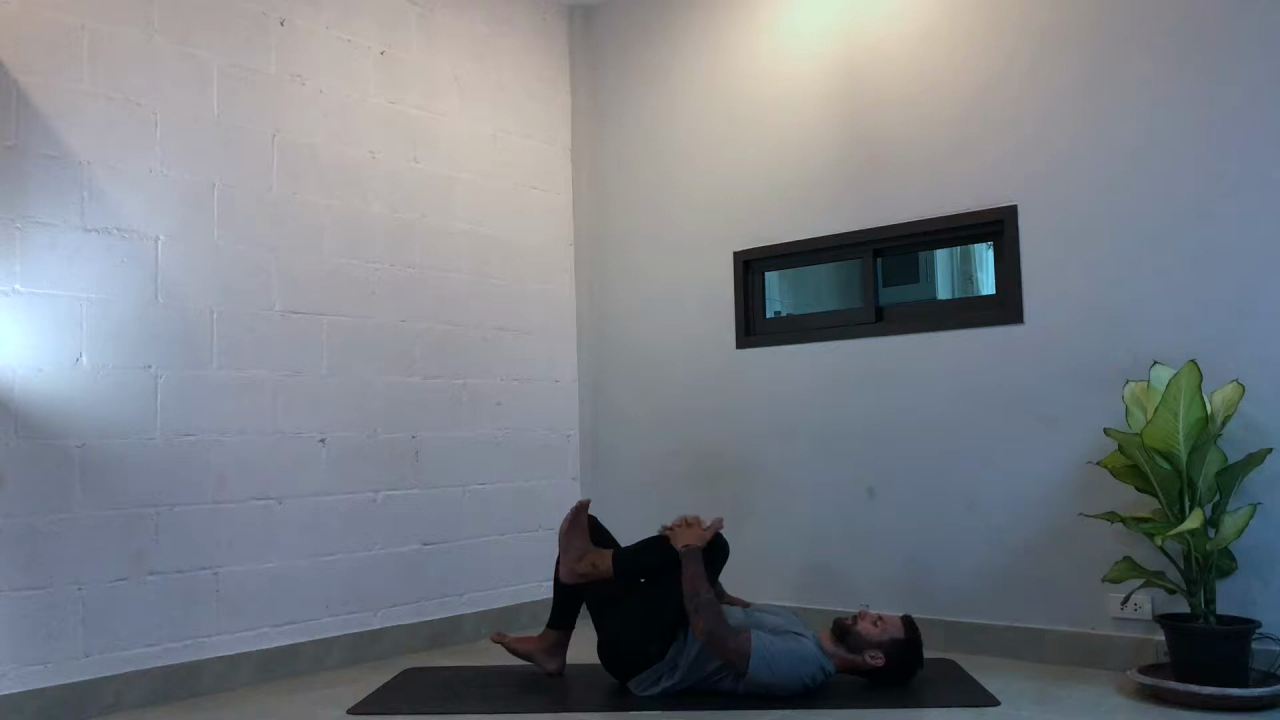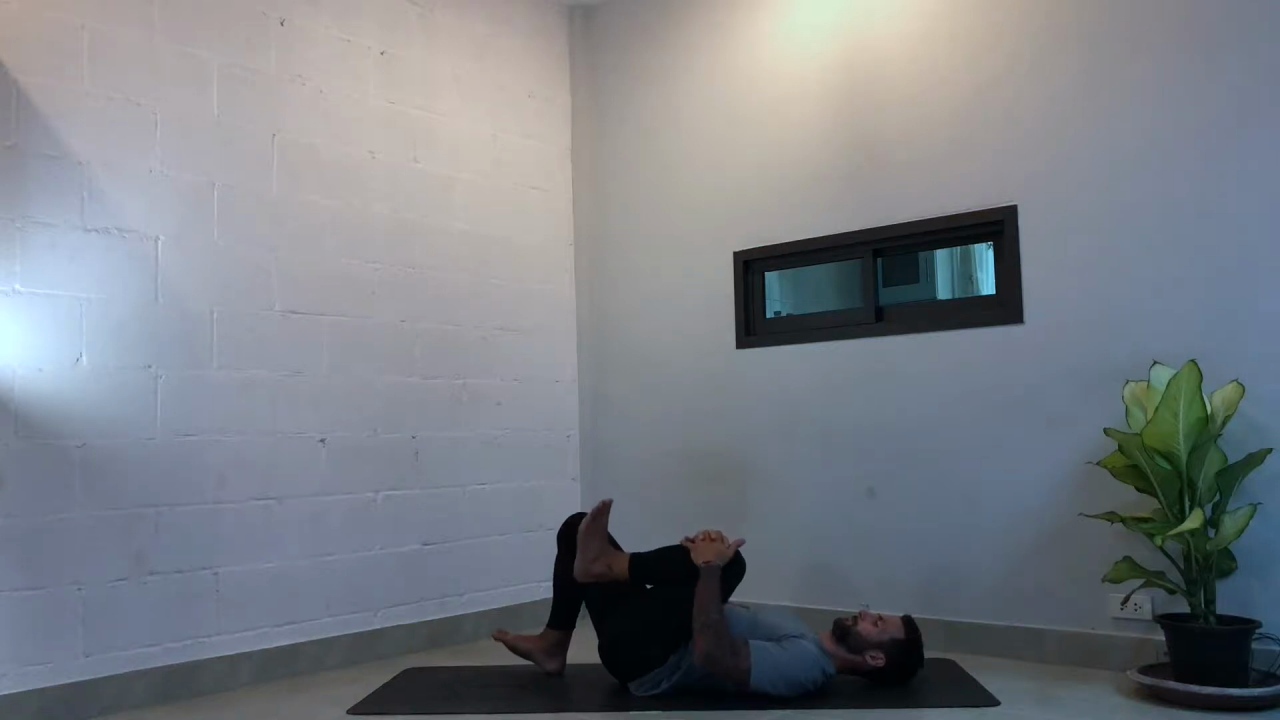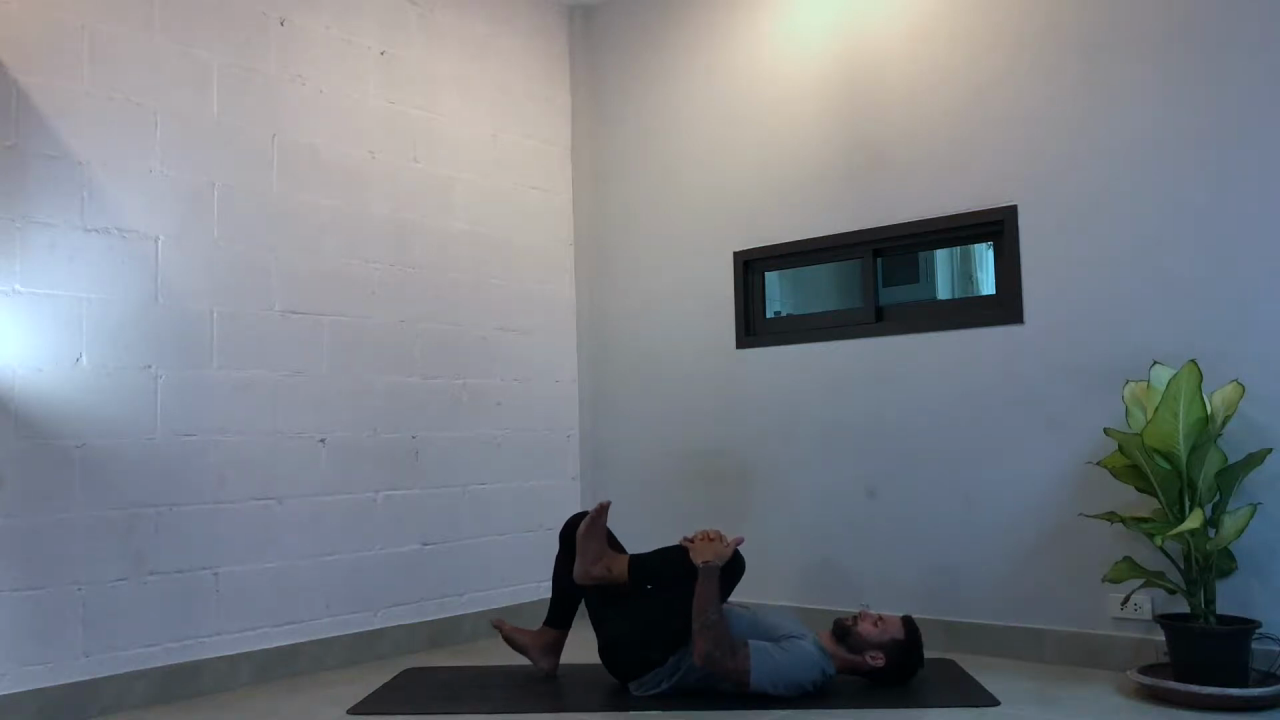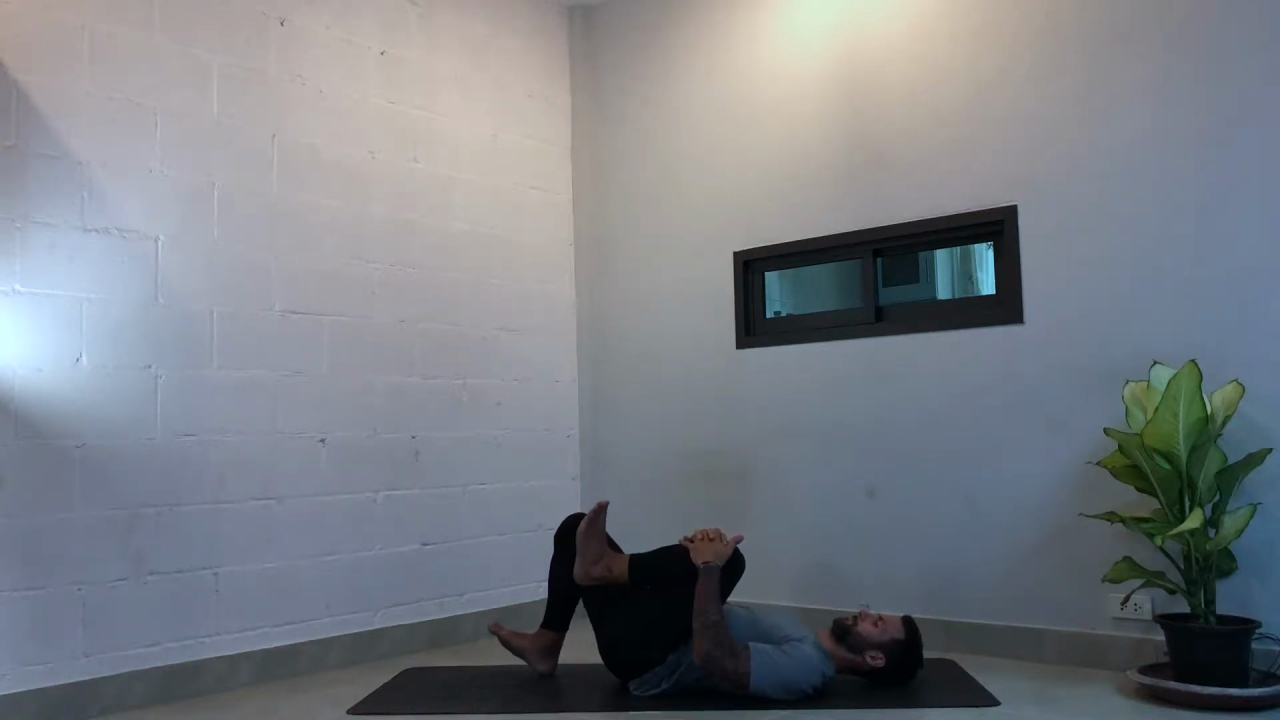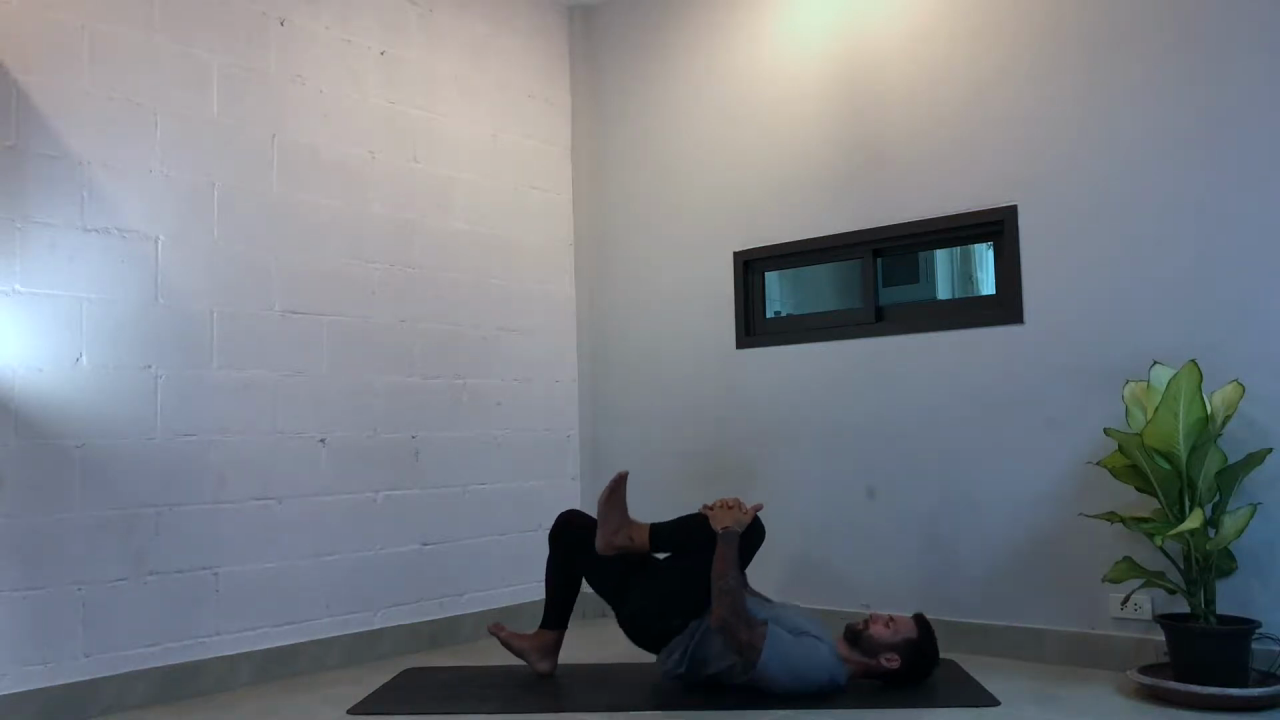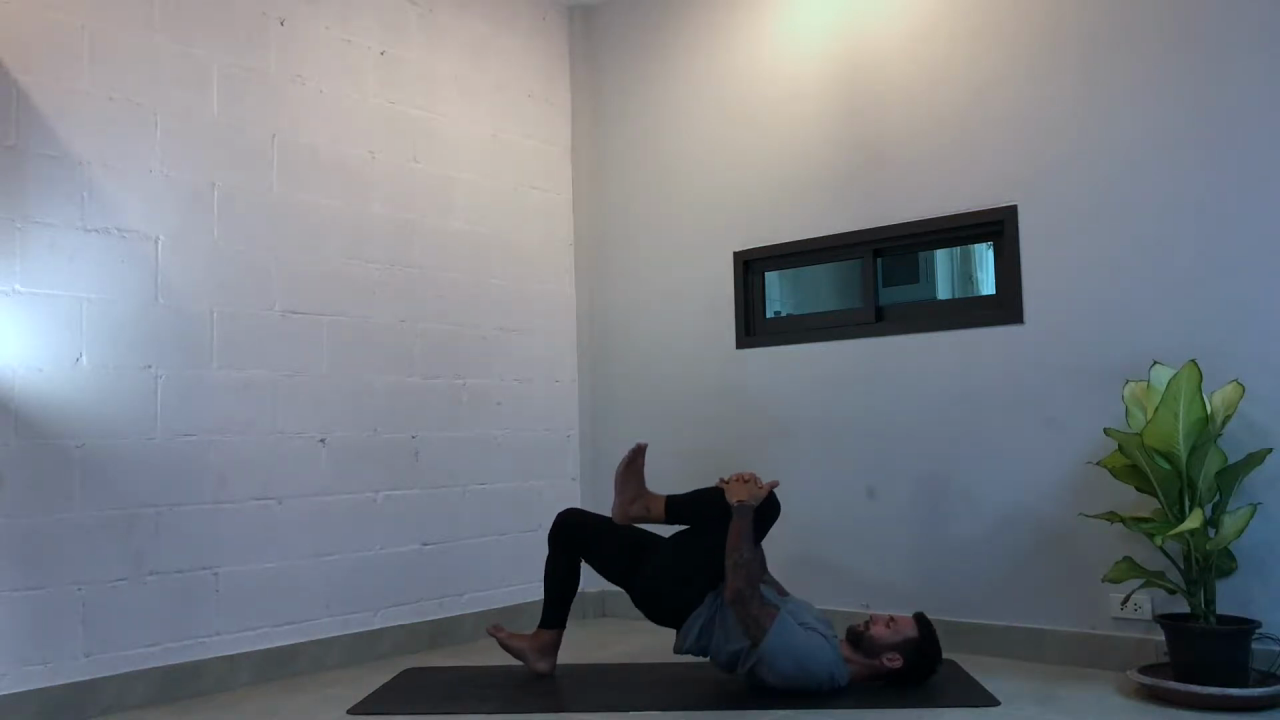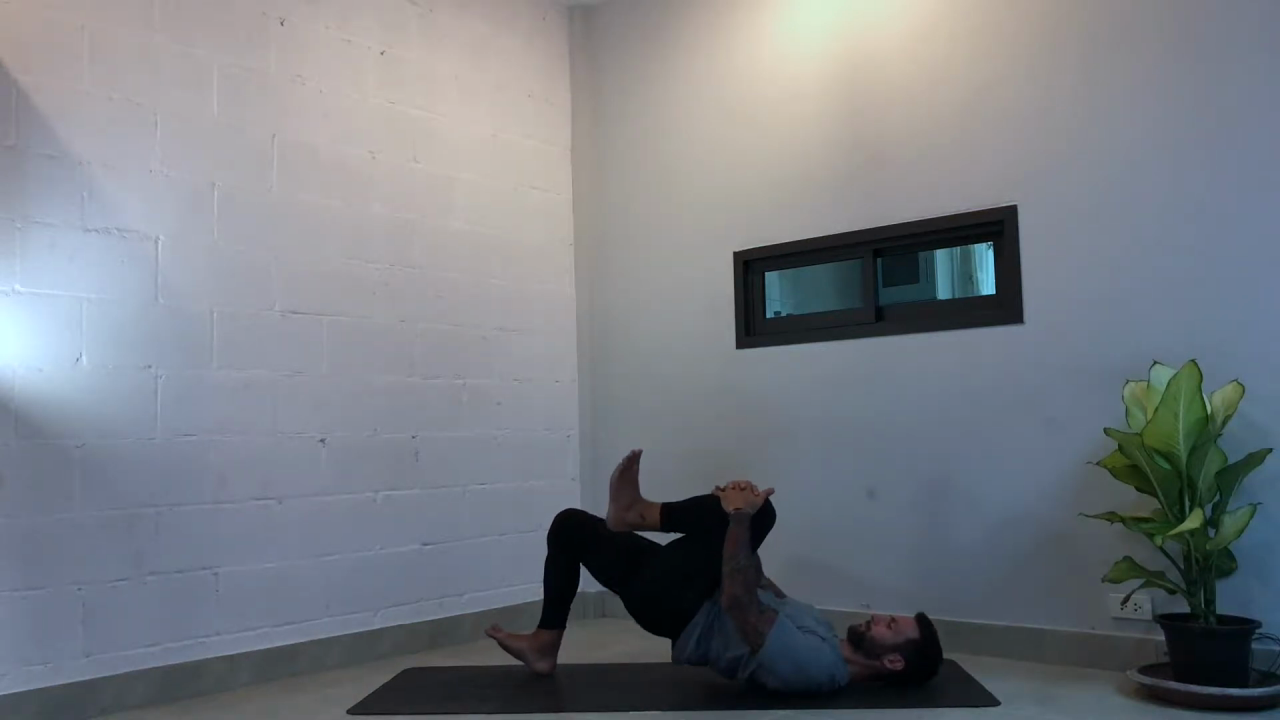
dt=0.5s
person 1, frame 1
left shoulder: (803, 661)
right shoulder: (800, 635)
left elbow: (712, 633)
right elbow: (720, 602)
left wrist: (690, 551)
right wrist: (690, 550)
left hip: (640, 657)
right hip: (646, 634)
left knee: (711, 547)
right knee: (581, 531)
left ankle: (589, 563)
right ankle: (552, 646)
person 1, frame 2
left shoulder: (805, 664)
right shoulder: (801, 639)
left elbow: (711, 654)
right elbow: (721, 617)
left wrist: (710, 568)
right wrist: (709, 563)
left hip: (639, 656)
right hip: (642, 633)
left knee: (727, 564)
right knee: (576, 528)
left ankle: (606, 565)
right ankle: (552, 645)
person 1, frame 3
left shoulder: (806, 664)
right shoulder: (801, 640)
left elbow: (711, 655)
right elbow: (715, 621)
left wrist: (708, 568)
right wrist: (705, 561)
left hip: (639, 658)
right hip: (642, 631)
left knee: (727, 563)
right knee: (579, 526)
left ankle: (605, 567)
right ankle: (549, 643)
person 1, frame 4
left shoulder: (806, 667)
right shoulder: (802, 641)
left elbow: (711, 656)
right elbow: (715, 619)
left wrist: (709, 568)
right wrist: (709, 561)
left hip: (638, 653)
right hip: (647, 630)
left knee: (726, 563)
right knee: (575, 528)
left ankle: (606, 567)
right ankle: (546, 645)
person 1, frame 5
left shoulder: (815, 668)
right shoulder: (818, 644)
left elbow: (728, 623)
right elbow: (749, 604)
left wrist: (727, 537)
right wrist: (727, 533)
left hip: (664, 622)
right hip: (676, 612)
left knee: (747, 528)
right knee: (569, 525)
left ankle: (624, 537)
right ankle: (546, 646)
person 1, frame 6
left shoulder: (815, 663)
right shoulder: (824, 642)
left elbow: (741, 595)
right elbow: (763, 584)
left wrist: (742, 510)
right wrist: (746, 509)
left hip: (678, 596)
right hip: (687, 587)
left knee: (762, 505)
right knee: (568, 525)
left ankle: (641, 505)
right ankle: (546, 645)
person 1, frame 7
left shoulder: (817, 666)
right shoulder: (824, 639)
left elbow: (737, 601)
right elbow: (757, 586)
left wrist: (739, 518)
right wrist: (739, 516)
left hip: (674, 607)
right hip: (684, 596)
left knee: (756, 512)
right knee: (568, 526)
left ankle: (636, 513)
right ankle: (546, 645)
